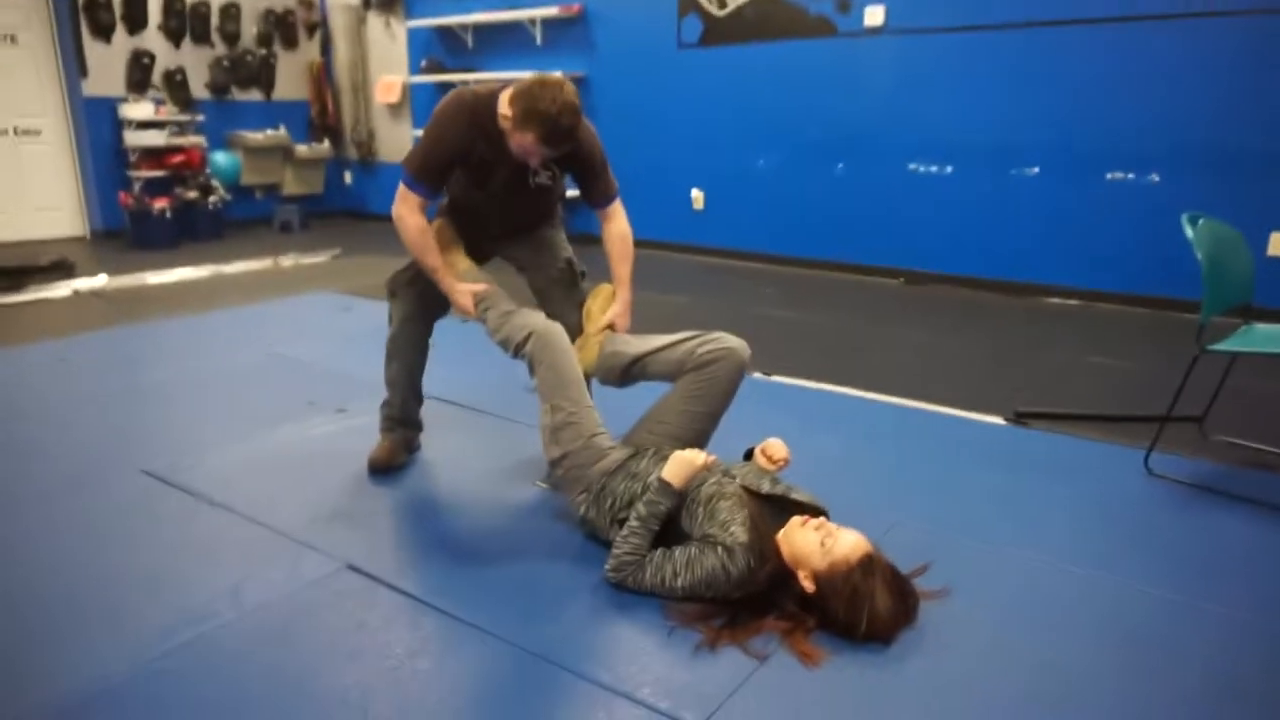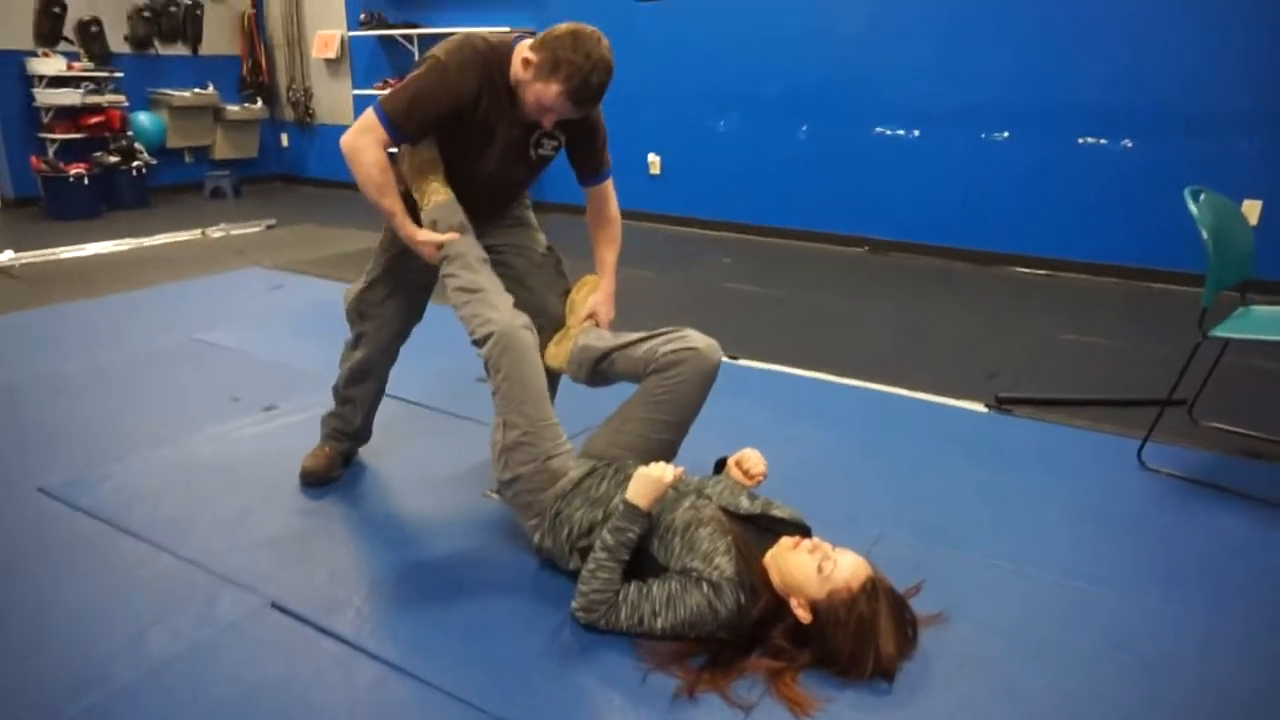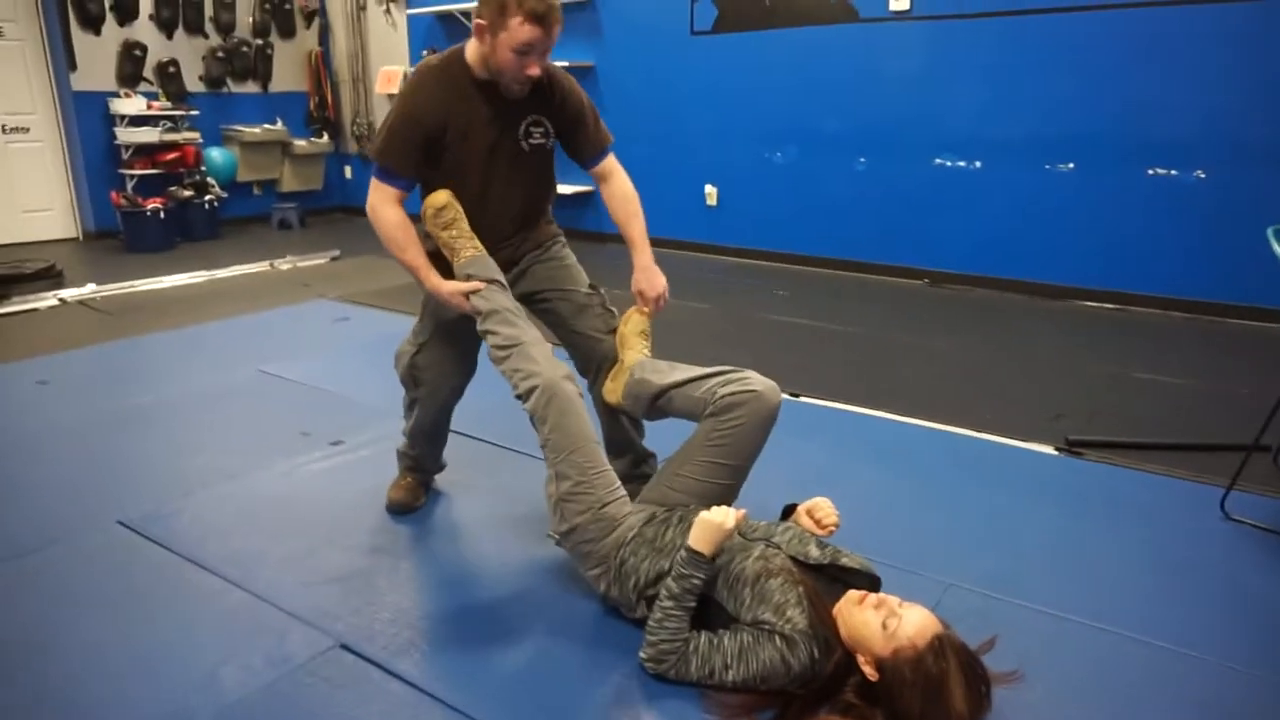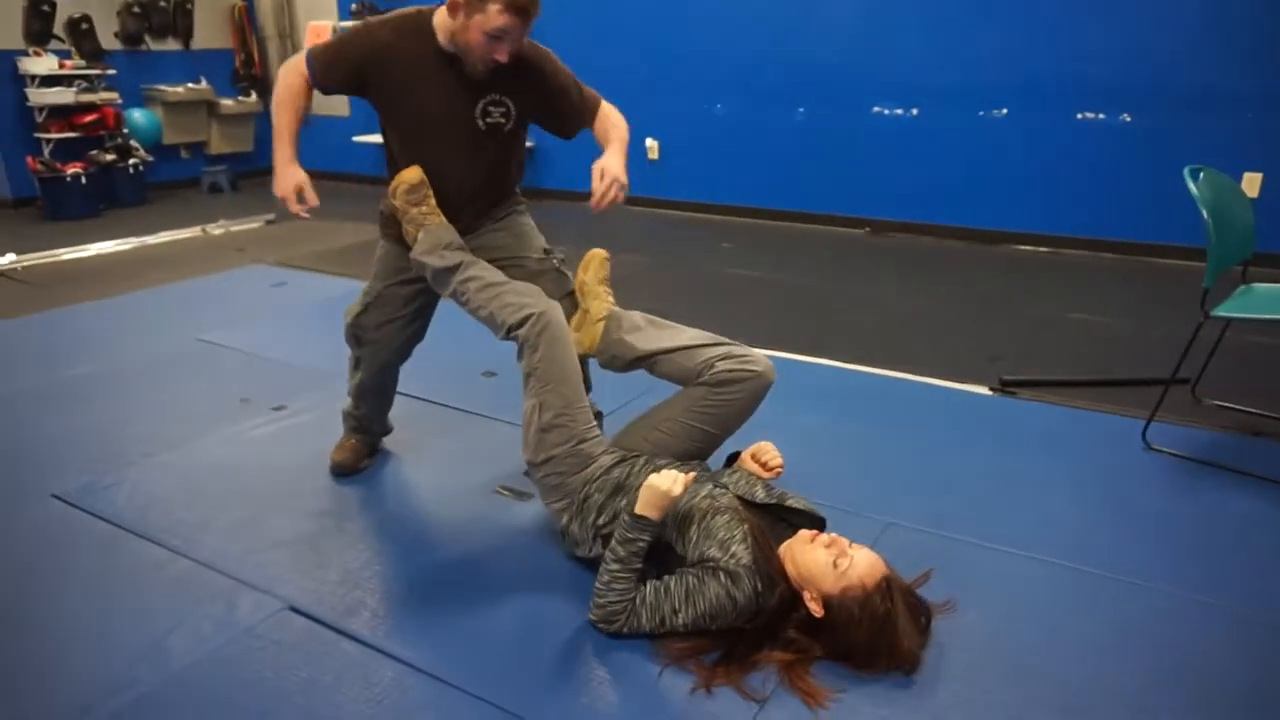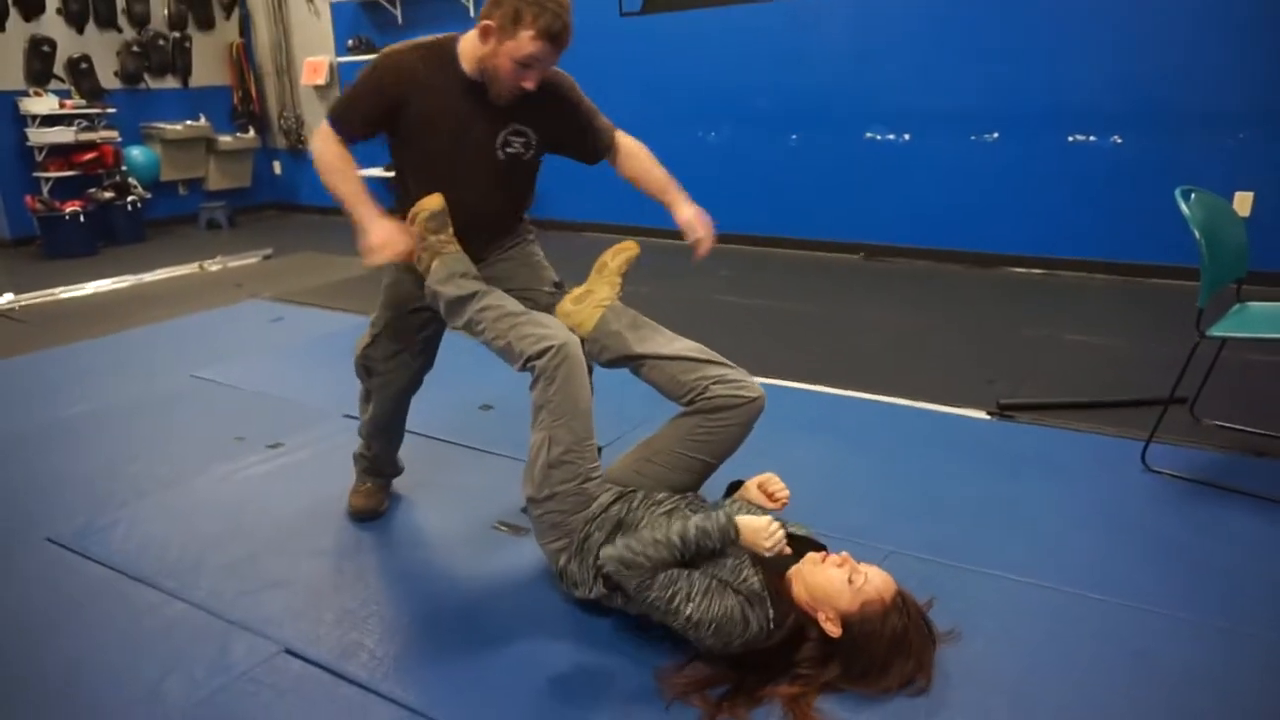
dt=1s
person 1, frame 1
left shoulder: (734, 563)
right shoulder: (798, 512)
left elbow: (623, 570)
left wrist: (666, 487)
right wrist: (760, 462)
left hip: (604, 484)
right hip: (645, 461)
left knee: (543, 334)
right knee: (725, 353)
left ankle: (471, 282)
right ankle: (600, 348)
person 1, frame 2
left shoulder: (721, 598)
right shoulder: (783, 526)
left elbow: (594, 608)
left wrist: (634, 507)
right wrist: (730, 473)
left hip: (562, 507)
right hip: (607, 473)
left knee: (507, 332)
right knee: (696, 354)
left ankle: (442, 210)
right ankle: (580, 346)
person 1, frame 3
left shoulder: (790, 652)
right shoulder: (854, 578)
left elbow: (662, 657)
left wrist: (696, 555)
right wrist: (798, 517)
left hip: (624, 552)
right hip: (672, 520)
left knee: (552, 388)
right knee: (753, 396)
left ankle: (472, 261)
right ankle: (636, 378)
person 1, frame 4
left shoulder: (737, 588)
right shoulder: (798, 521)
left elbow: (612, 612)
left wrist: (643, 516)
right wrist: (744, 464)
left hip: (590, 495)
right hip: (635, 464)
left knee: (539, 317)
right knee: (747, 371)
left ankle: (433, 238)
right ankle: (603, 325)
person 1, frame 5
left shoulder: (742, 619)
right shoulder: (790, 553)
left elbow: (623, 561)
left wrist: (730, 528)
right wrist: (745, 498)
left hip: (582, 536)
right hip: (625, 499)
left knee: (555, 348)
right knee: (737, 395)
left ankle: (445, 265)
right ankle: (597, 314)
person 2, frame 1
left shoulder: (575, 135)
right shoulder: (459, 116)
left elbow: (611, 215)
right elbow: (406, 210)
left wrist: (622, 298)
right wrist: (449, 285)
left hip: (534, 229)
right hip: (465, 223)
left knee: (571, 325)
right knee: (409, 311)
right ankle: (399, 431)
person 2, frame 2
left shoulder: (576, 105)
right shoulder: (462, 65)
left elbow: (601, 197)
right elbow: (359, 141)
left wrist: (605, 286)
right wrist: (407, 231)
left hip: (502, 214)
right hip: (426, 213)
left knee: (553, 317)
right knee: (378, 327)
right ankle: (340, 437)
person 2, frame 3
left shoulder: (556, 89)
right shoulder: (429, 92)
left elbow: (608, 174)
right elbow: (383, 202)
left wrist: (643, 261)
right wrist: (432, 281)
left hip: (538, 249)
left knee: (609, 354)
right knee: (433, 379)
left ankle: (631, 475)
right ankle: (417, 468)
person 2, frame 4
left shoulder: (529, 65)
right shoulder: (388, 40)
left elbow: (604, 115)
right elbow: (296, 72)
left wrist: (614, 155)
right wrist: (286, 162)
left hip: (495, 219)
right knee: (375, 340)
right ankle: (363, 431)
person 2, frame 5
left shoulder: (548, 92)
right shoulder: (405, 70)
left elbow: (615, 147)
right elbow: (327, 137)
left wrist: (678, 204)
right wrist: (370, 219)
left hip: (504, 247)
right hip: (416, 250)
right knee: (388, 373)
right ankle: (374, 472)
